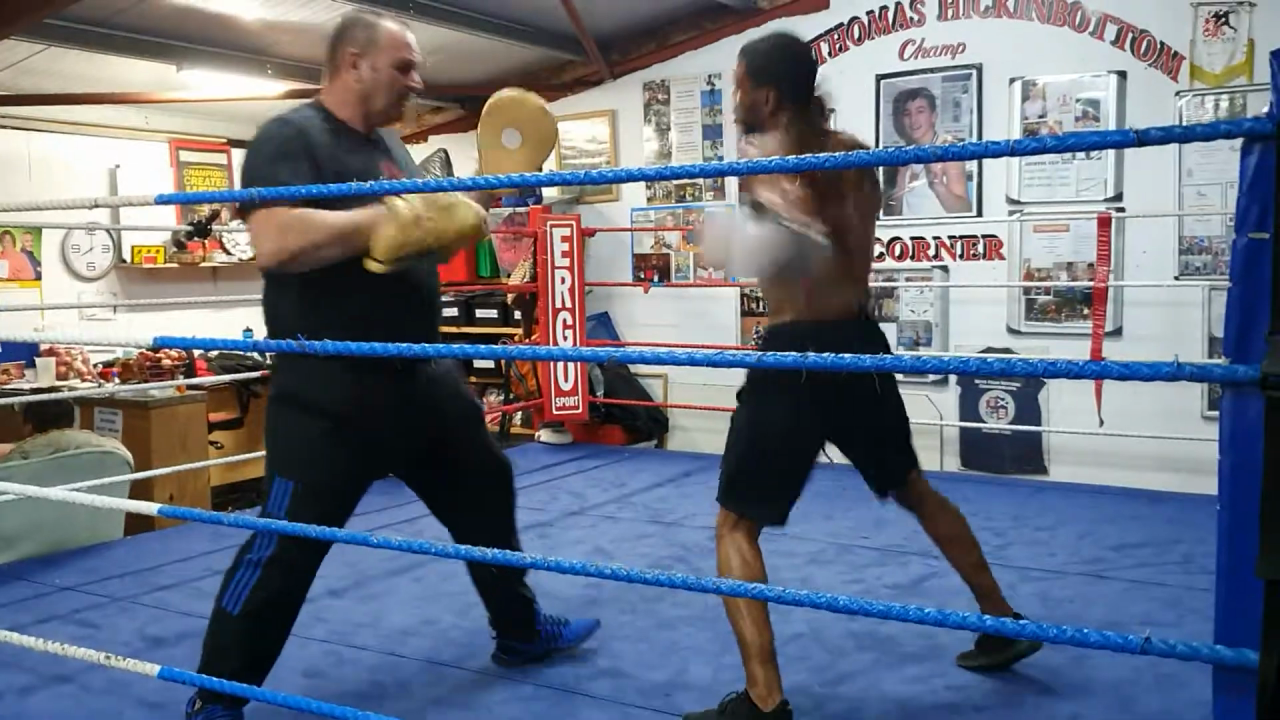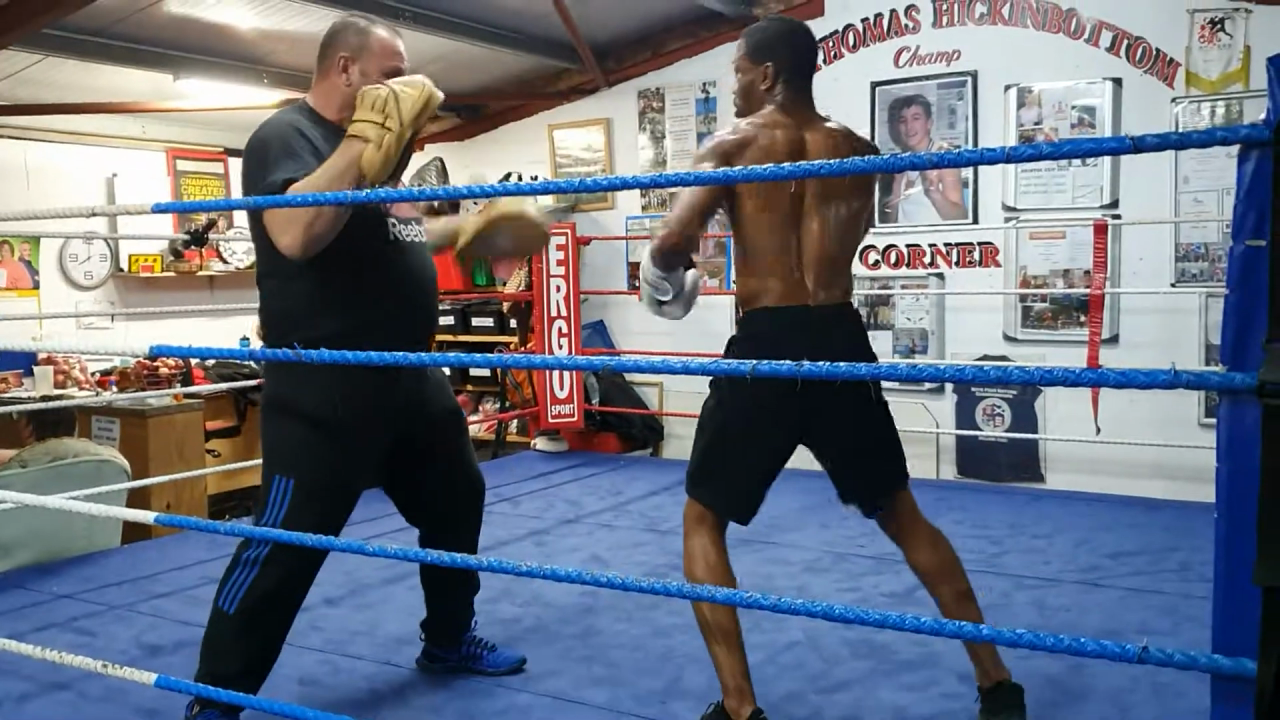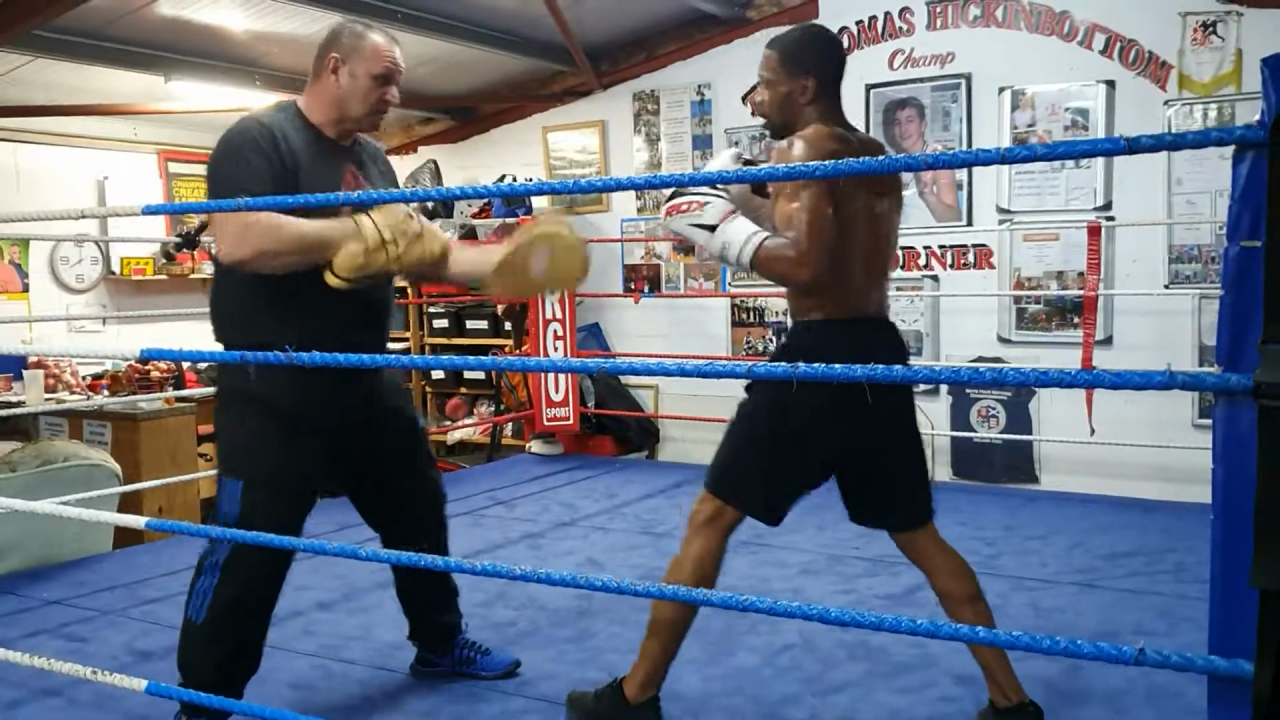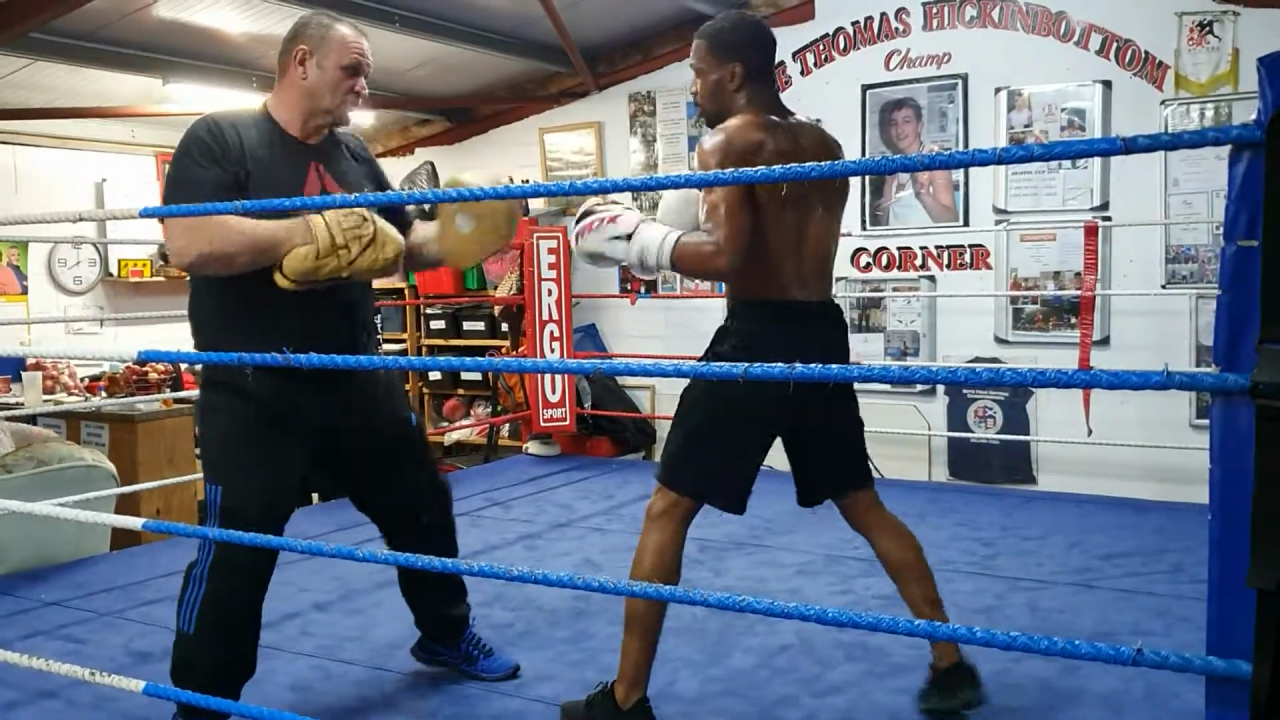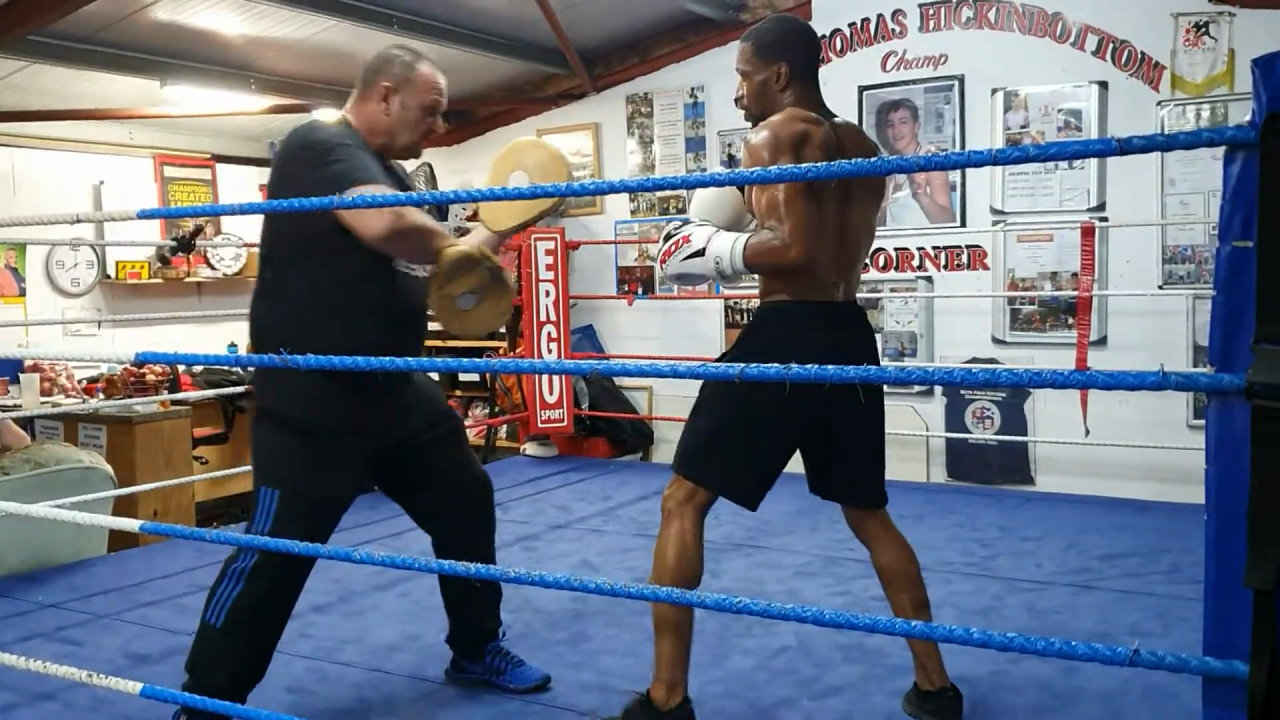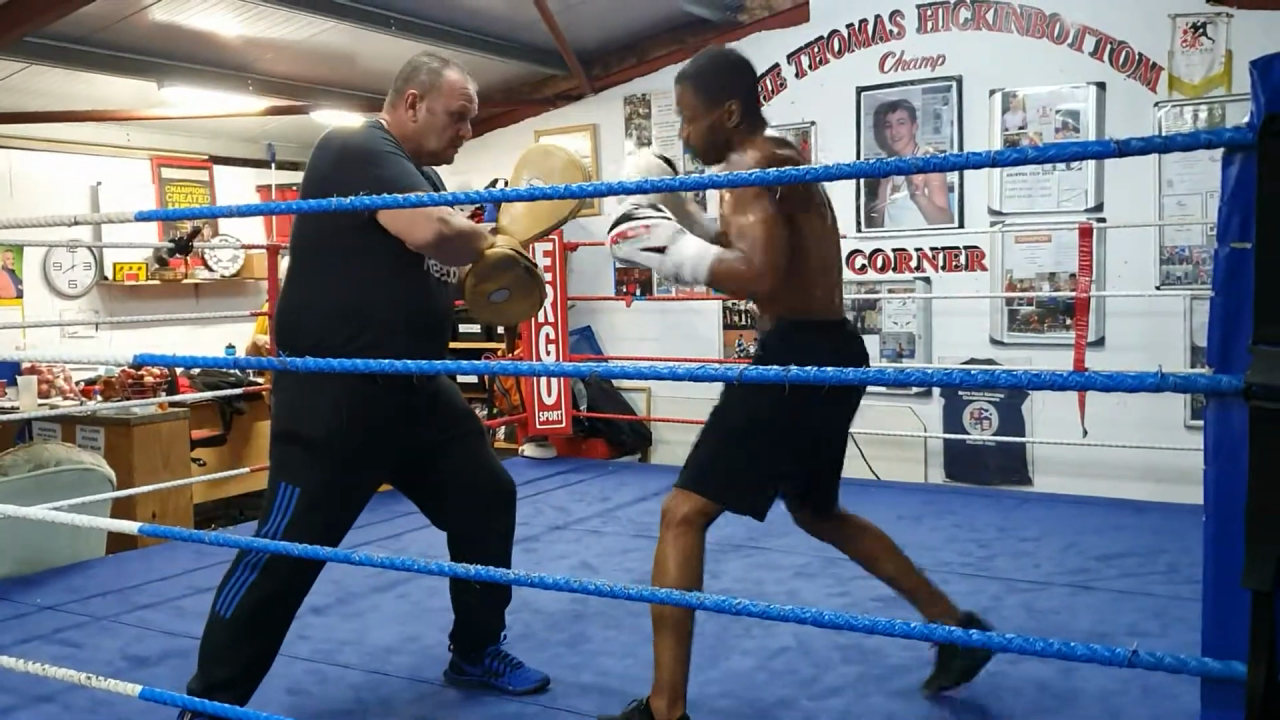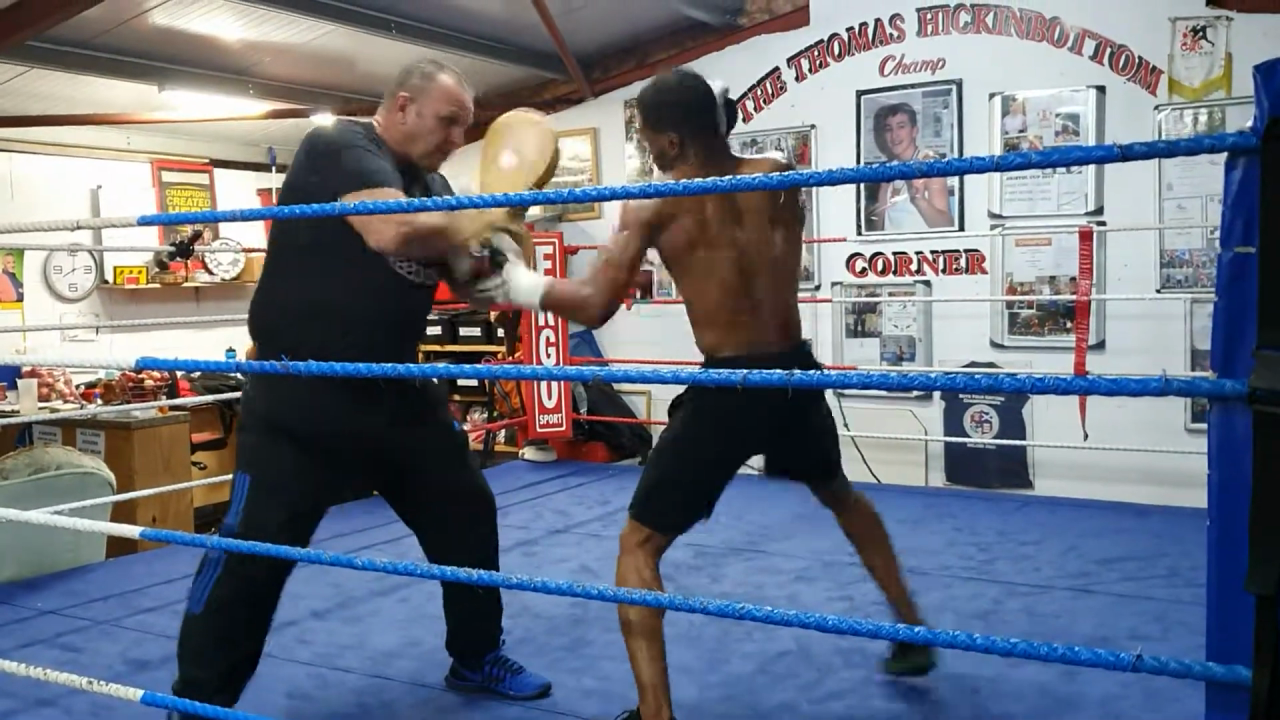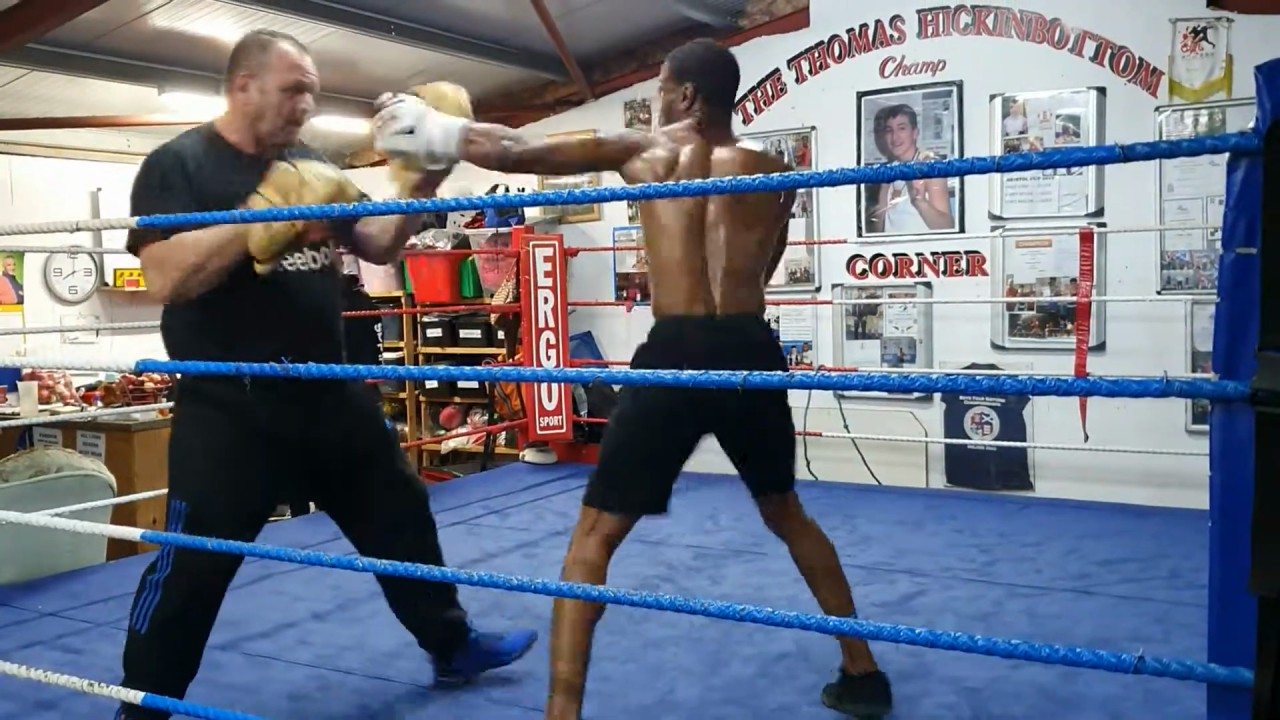
dt=0.4s
person 1, frame 1
left shoulder: (390, 150)
right shoulder: (291, 137)
left elbow: (431, 244)
right elbow: (275, 242)
left wrist: (474, 211)
right wrist: (397, 218)
left hip: (414, 373)
right hip: (324, 385)
left knee: (484, 487)
right knee: (288, 542)
left ankle: (520, 628)
person 1, frame 2
left shoulder: (375, 141)
right shoulder: (286, 136)
right elbow: (298, 235)
left wrist: (473, 228)
right wrist: (367, 143)
left hip: (407, 375)
right hip: (325, 384)
left knee: (456, 502)
right knee: (288, 541)
left ankle: (448, 639)
person 1, frame 3
left shoulder: (372, 160)
right shoulder: (259, 137)
left elbow: (420, 256)
right elbow: (235, 240)
left wrist: (504, 263)
right wrist: (360, 235)
left hip: (363, 382)
right hip: (270, 389)
left knee: (417, 513)
right knee: (248, 547)
left ankle: (440, 644)
person 1, frame 4
left shoulder: (356, 156)
right shoulder: (220, 139)
left elbow: (406, 246)
right elbow: (188, 244)
left wrist: (460, 239)
right wrist: (313, 235)
left hip: (359, 380)
right hip: (256, 392)
left knee: (422, 504)
right knee: (236, 551)
left ankle: (446, 634)
person 1, frame 5
left shoulder: (388, 169)
right shoulder: (319, 145)
left elbow: (412, 258)
right elbow: (389, 227)
left wrist: (492, 231)
right wrist: (457, 245)
left hip: (396, 387)
right hip: (311, 395)
left knee: (467, 503)
right knee: (277, 550)
left ankle: (477, 650)
person 1, frame 6
left shoulder: (419, 172)
right shoulder: (357, 150)
left elbow: (441, 266)
right elbow: (431, 231)
right wrist: (487, 242)
left hip: (416, 388)
right hip: (335, 393)
left knee: (488, 502)
right knee: (290, 547)
left ankle: (477, 652)
person 1, frame 7
left shoulder: (428, 185)
right shoulder: (339, 146)
left elbow: (464, 272)
right elbow: (392, 232)
left wrist: (501, 212)
right wrist: (465, 228)
left hip: (392, 392)
right hip: (299, 394)
left knee: (466, 512)
right knee: (252, 548)
left ankle: (477, 658)
person 1, frame 8
left shoulder: (307, 162)
right shoulder: (179, 165)
left elbow: (372, 243)
right elbow: (167, 275)
left wrist: (425, 184)
right wrist: (270, 217)
left hip: (327, 390)
right hip: (232, 403)
left knee: (398, 511)
right knee: (193, 559)
left ankle: (452, 644)
person 2, frame 1
left shoulder: (774, 158)
right shoulder: (849, 155)
left elbow: (796, 240)
left hip: (796, 357)
right hip: (855, 344)
left knee: (734, 527)
right knee: (911, 492)
right ankle: (1003, 625)
person 2, frame 2
left shoulder: (735, 142)
right shoulder: (858, 153)
left elbow: (678, 233)
left wrist: (663, 277)
left hip: (766, 346)
right hip: (839, 342)
left knee: (701, 523)
right knee: (903, 520)
person 2, frame 3
left shoulder: (805, 150)
right shoulder: (876, 159)
left elbow: (804, 266)
left wrist: (722, 231)
right wrist: (756, 209)
left hip: (819, 357)
right hip: (879, 354)
left knee: (708, 521)
right knee: (919, 536)
person 2, frame 4
left shoulder: (727, 143)
right shoulder: (823, 145)
left elbow: (728, 259)
left wrist: (634, 238)
left hip: (758, 340)
right hip: (821, 336)
left knee: (668, 512)
right knee: (864, 505)
person 2, frame 5
left shoulder: (774, 136)
right shoulder: (862, 147)
left elbow: (793, 247)
left wrist: (712, 250)
right wrist: (736, 233)
left hip: (783, 337)
right hip: (848, 336)
left knee: (683, 503)
right knee: (868, 513)
person 2, frame 6
left shoulder: (764, 167)
right shoulder: (746, 169)
left elbow: (759, 277)
left wrist: (673, 247)
right wrist: (646, 235)
left hip: (807, 357)
right hip: (825, 361)
left knee: (682, 517)
right knee: (821, 516)
right ankle: (954, 625)
person 2, frame 7
left shoulder: (657, 204)
right shoulder: (777, 180)
left elbow: (593, 304)
left wrist: (516, 281)
left hip: (728, 390)
right hip: (796, 376)
left knee: (639, 545)
right knee: (838, 493)
right ankle: (908, 628)
person 2, frame 8
left shoulder: (653, 146)
right shoulder: (770, 172)
left elbow: (526, 154)
right elbow: (754, 266)
left wrist: (435, 128)
left hip: (679, 359)
right hip: (754, 352)
left knee: (596, 534)
right knee: (786, 516)
